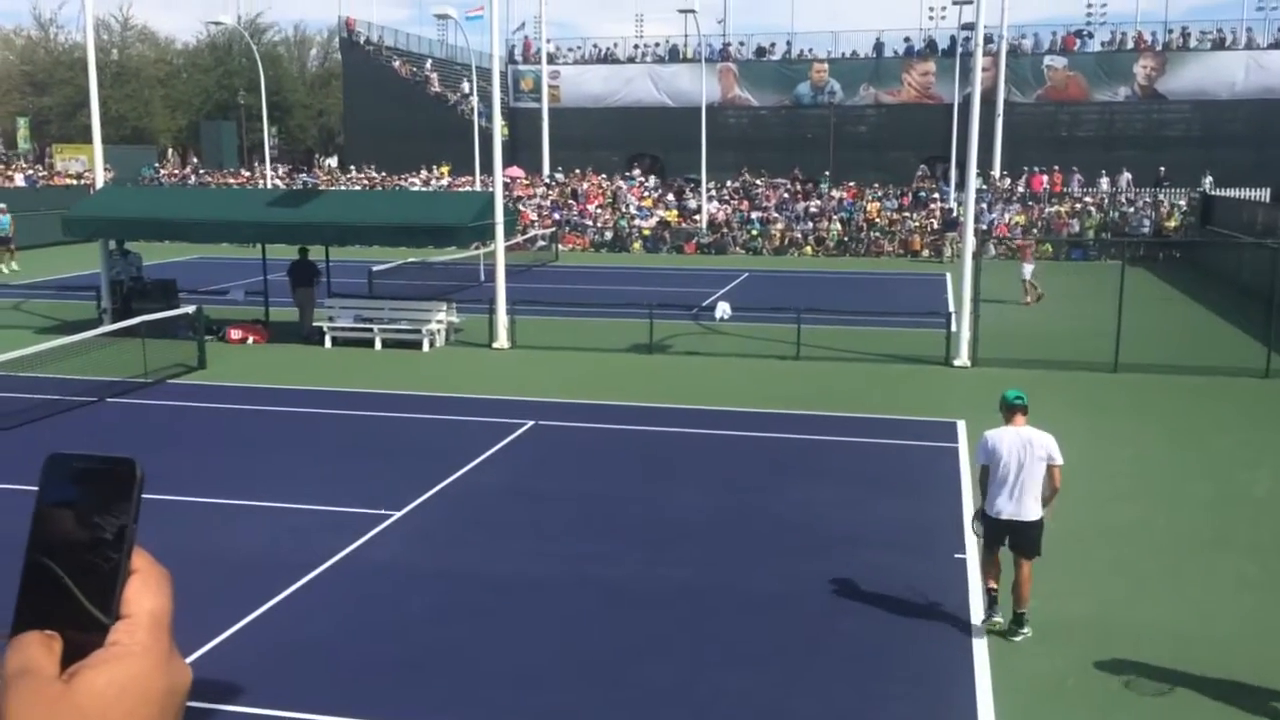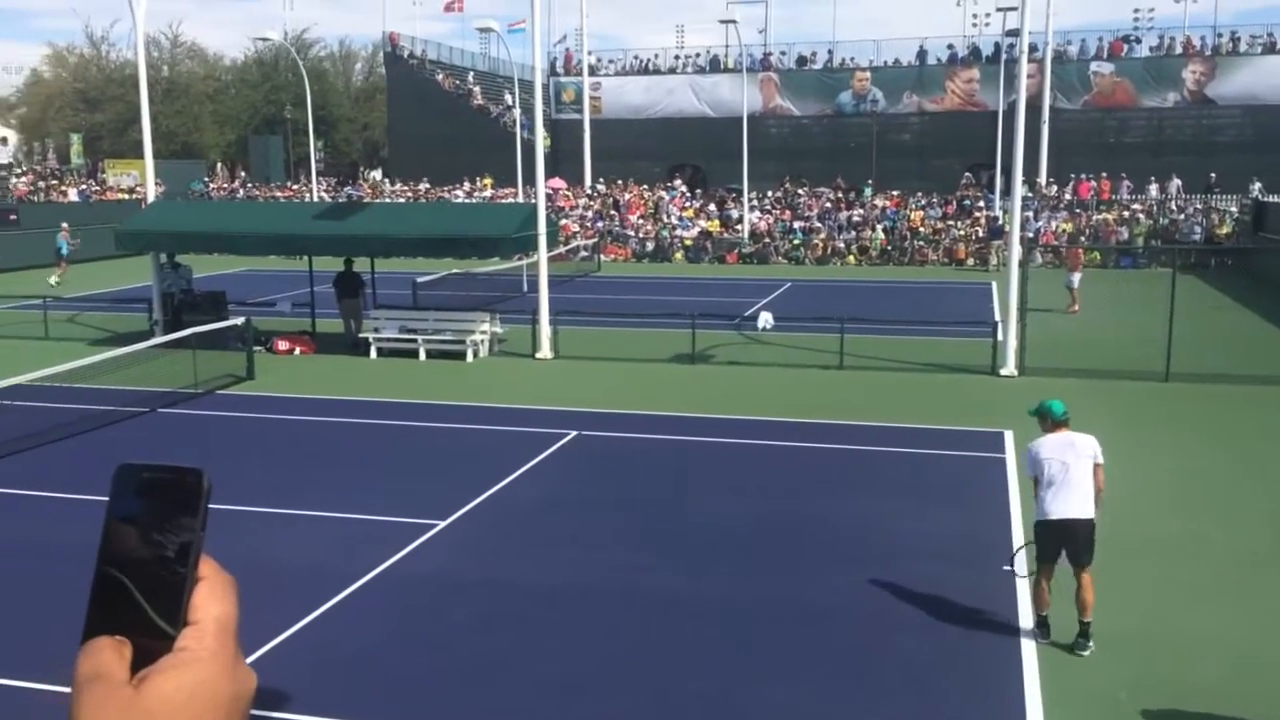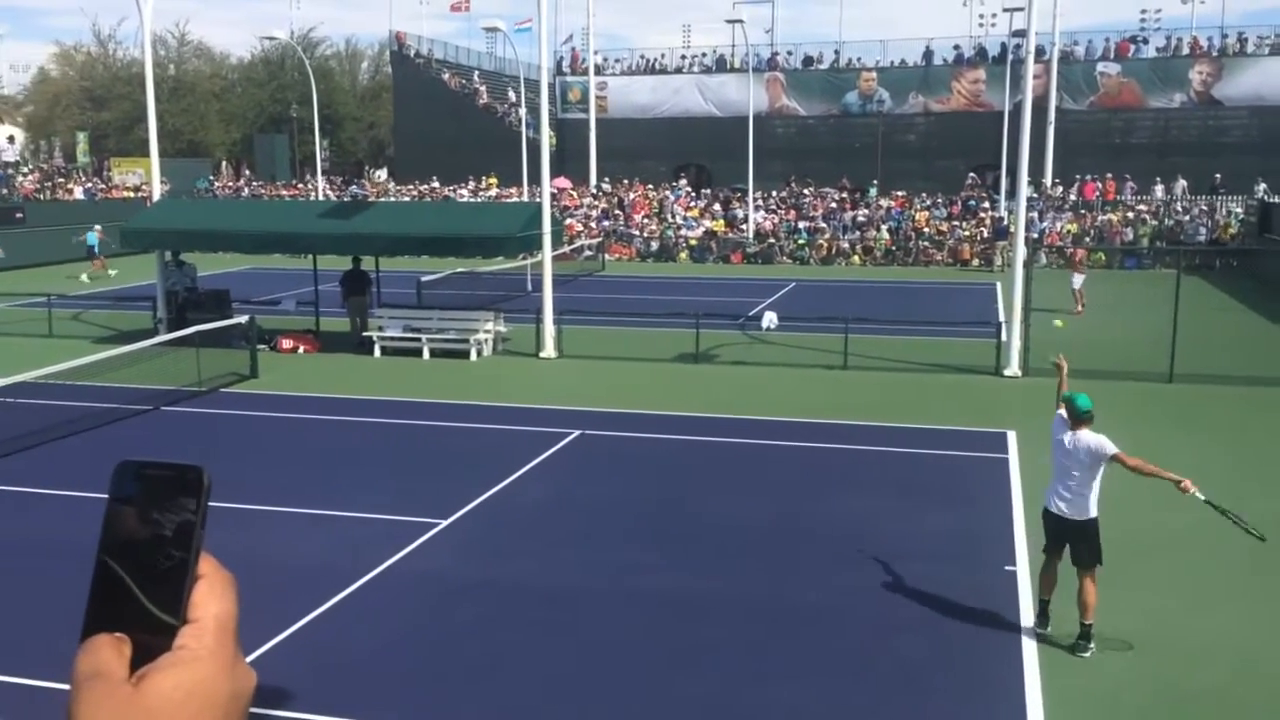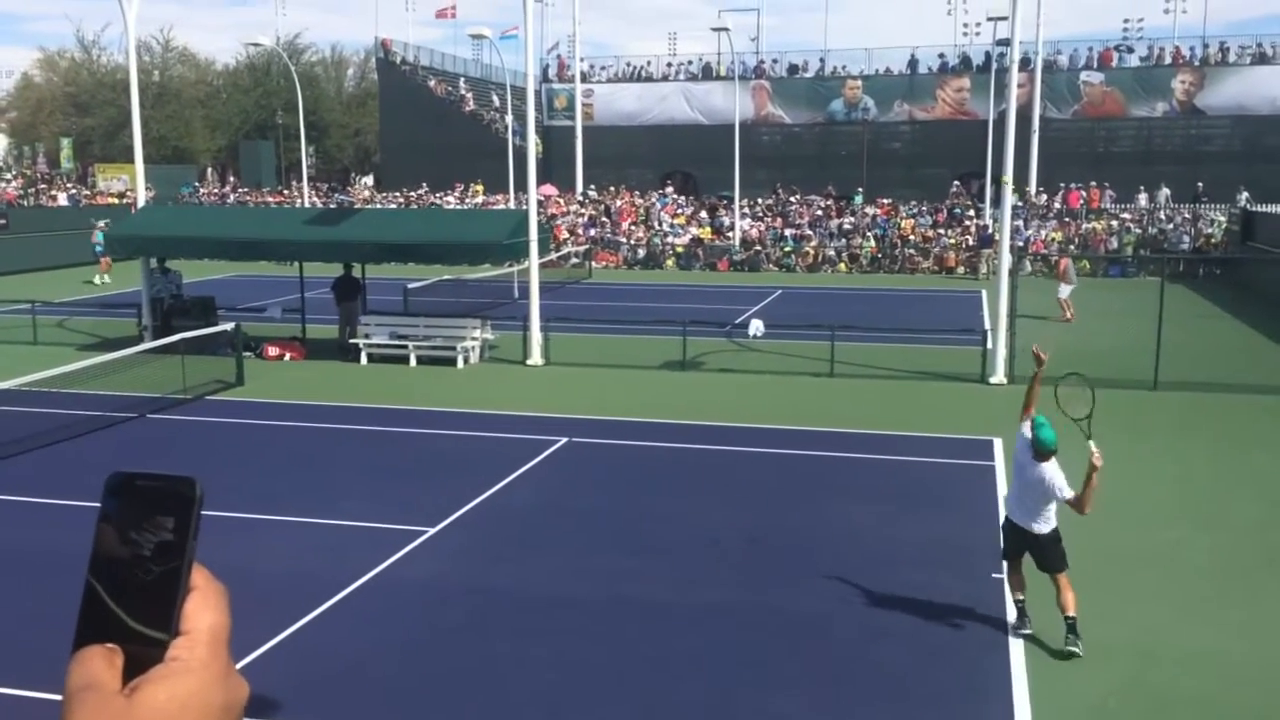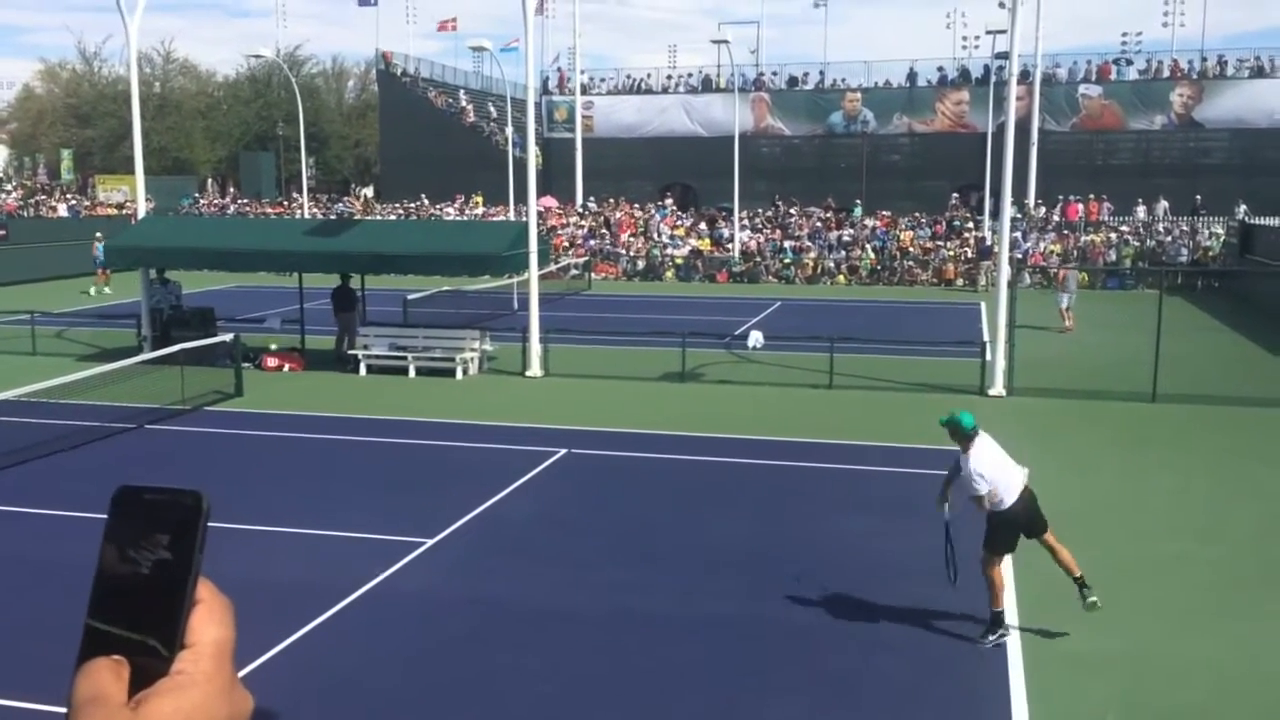
dt=0.5s
person 1, frame 1
left shoulder: (990, 437)
right shoulder: (1045, 440)
left elbow: (984, 479)
right elbow: (1055, 485)
right wrist: (1042, 505)
left hip: (996, 512)
right hip: (1030, 515)
left knee: (990, 553)
right knee: (1023, 567)
left ankle: (992, 609)
right ankle: (1018, 623)
person 1, frame 2
left shoulder: (1035, 448)
right shoulder: (1089, 442)
right elbow: (1099, 486)
left hip: (1048, 518)
right hip: (1082, 518)
left knee: (1044, 573)
right knee: (1083, 575)
left ankle: (1042, 627)
right ankle: (1084, 636)
person 1, frame 3
left shoulder: (1059, 430)
right shoulder: (1096, 442)
left elbow: (1060, 403)
right elbow: (1129, 463)
left wrist: (1062, 376)
right wrist: (1175, 479)
left hip: (1053, 512)
right hip: (1082, 519)
left knee: (1051, 563)
right knee: (1087, 577)
left ankle: (1042, 618)
right ankle: (1085, 638)
person 1, frame 4
left shoulder: (1022, 447)
right shoulder: (1052, 476)
left elbow: (1028, 409)
right elbow: (1082, 507)
left wrist: (1039, 370)
right wrist: (1093, 472)
left hip: (1013, 523)
right hip: (1042, 532)
left knee: (1014, 567)
right knee: (1061, 580)
left ankle: (1022, 617)
right ankle: (1072, 633)
person 1, frame 5
left shoulder: (972, 466)
right shoulder: (978, 437)
left elbow: (987, 505)
right elbow: (959, 466)
left wrist: (976, 501)
right wrist: (946, 486)
left hip: (1007, 511)
right hip: (1024, 495)
left knee: (990, 564)
right knee: (1048, 541)
left ankle: (997, 625)
right ankle: (1085, 590)
